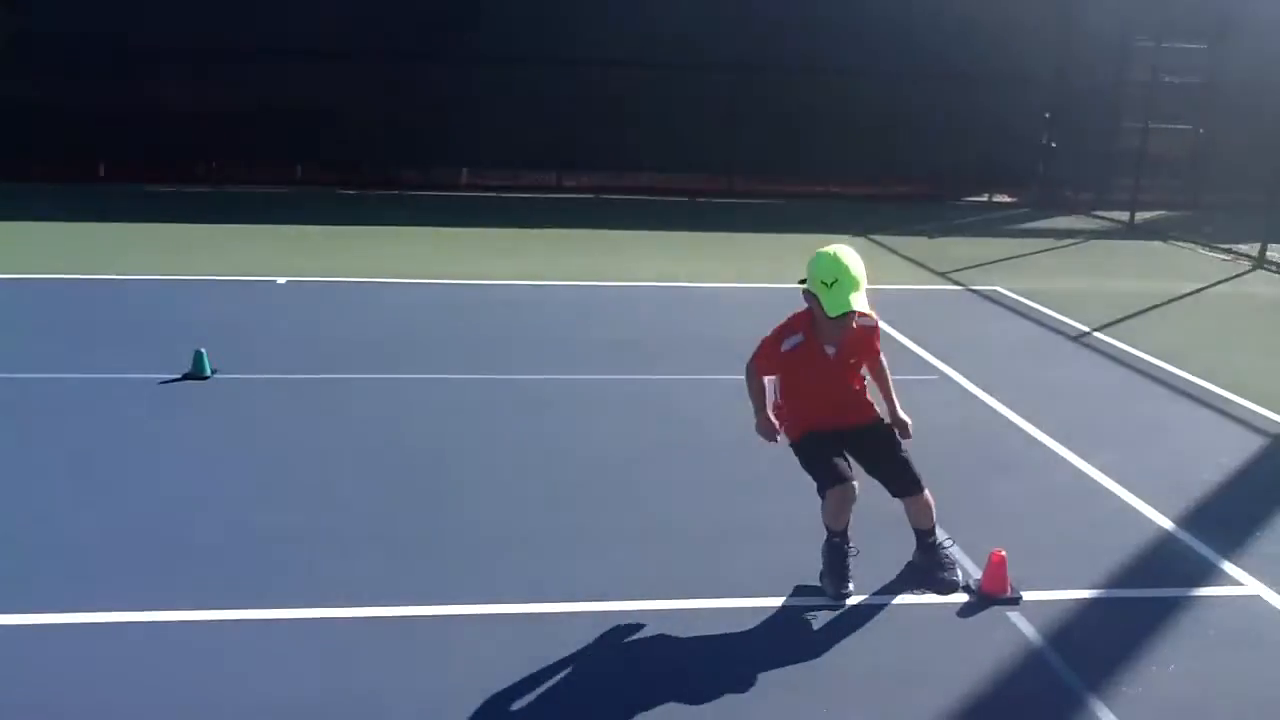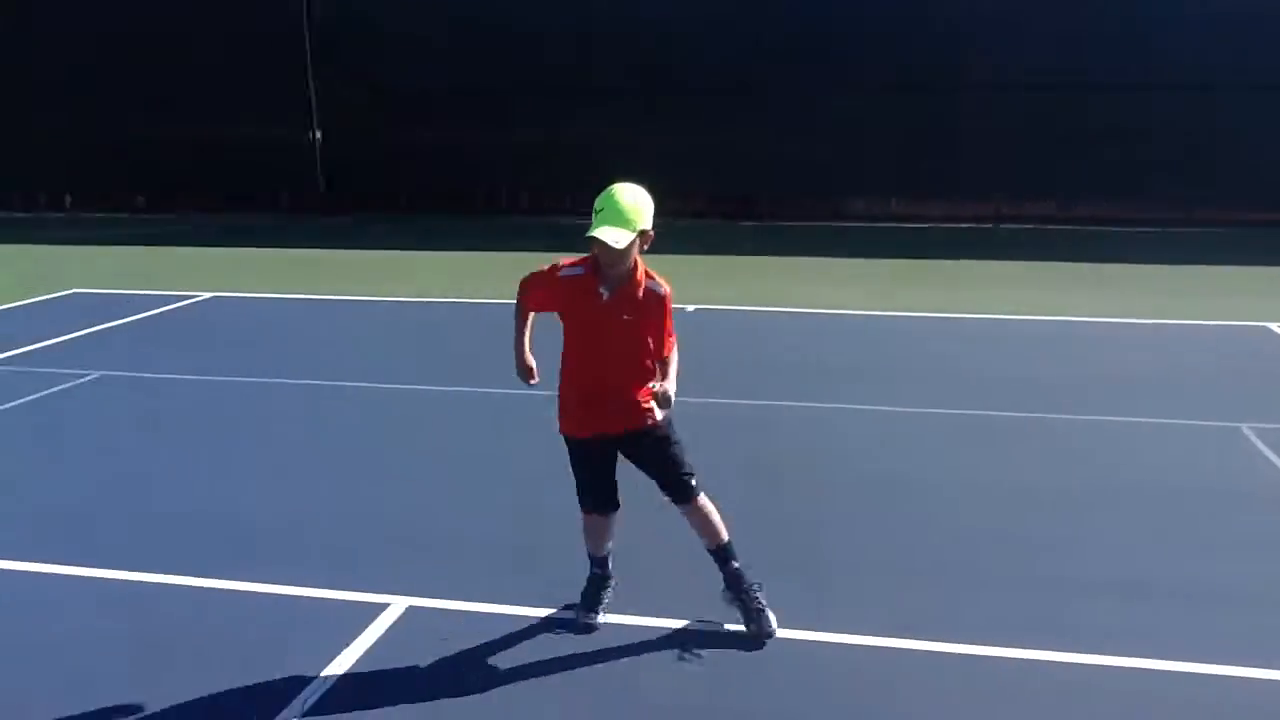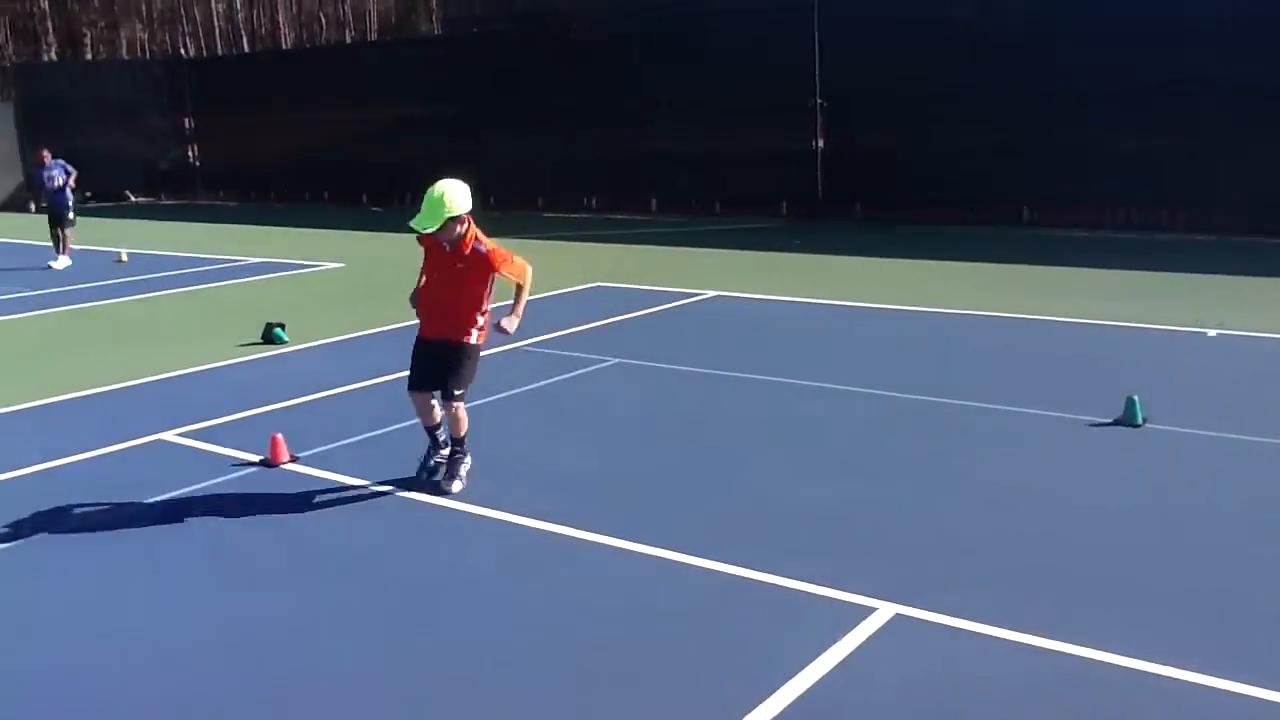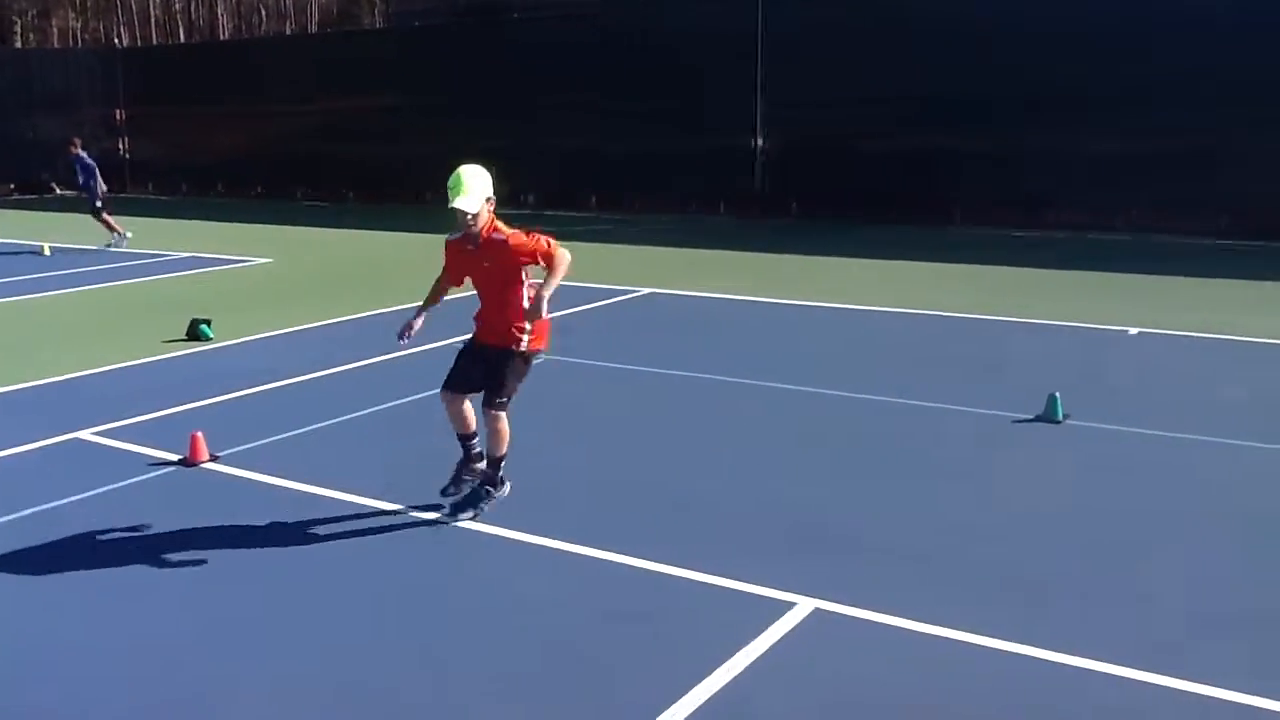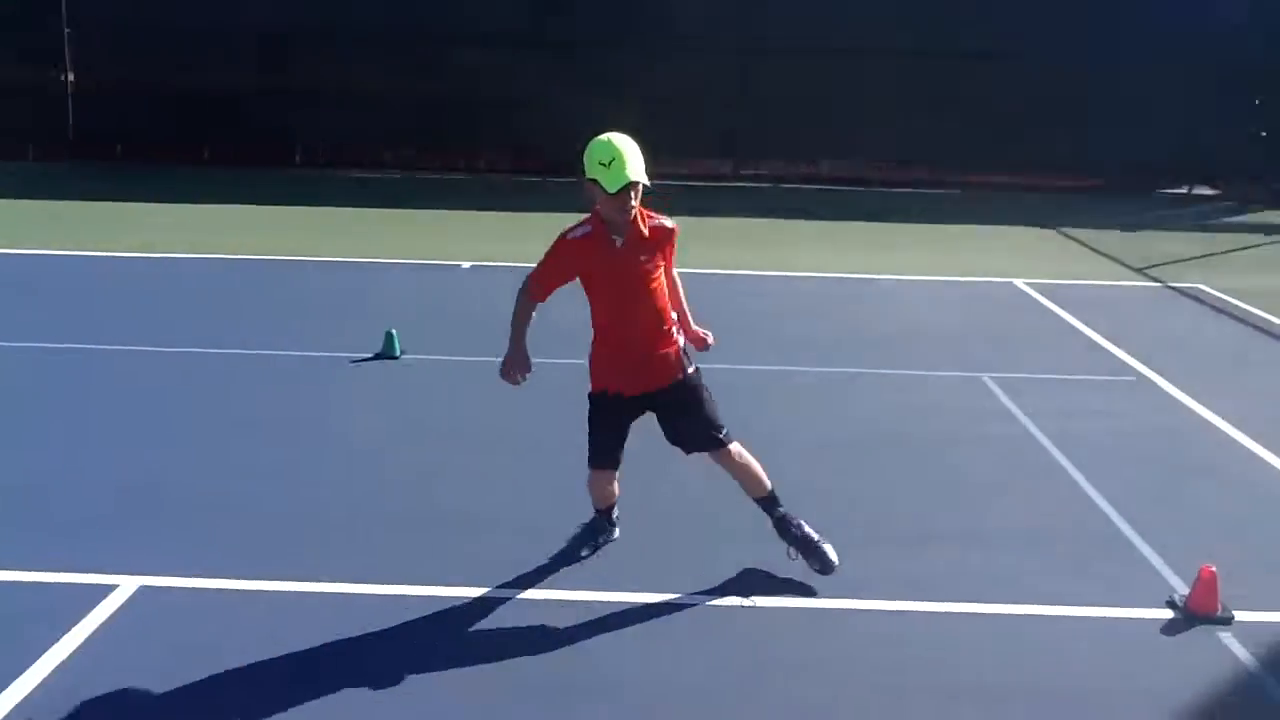
dt=1s
person 1, frame 1
left shoulder: (865, 324)
right shoulder: (787, 342)
right elbow: (755, 367)
left wrist: (894, 409)
right wrist: (761, 415)
left hip: (858, 415)
right hip: (808, 426)
left knee: (912, 489)
right knee: (841, 488)
left ankle: (929, 551)
right ankle: (836, 553)
person 1, frame 2
left shoulder: (655, 293)
right shoulder: (567, 278)
left elbow: (666, 346)
right elbow: (526, 293)
left wrist: (668, 381)
right wrist: (522, 349)
left hip: (641, 410)
right hip: (584, 415)
left knee: (689, 497)
right knee: (597, 512)
left ankle: (736, 581)
right ankle: (599, 579)
person 1, frame 3
left shoulder: (485, 252)
right shoulder: (431, 237)
left elbow: (525, 272)
left wrist: (515, 316)
right wrist: (420, 285)
left hip: (467, 333)
right hip: (432, 328)
left knee: (453, 402)
right knee: (419, 394)
left ankle: (459, 455)
right ankle: (439, 446)
person 1, frame 4
left shoulder: (509, 242)
right shoulder: (455, 244)
left elbow: (562, 256)
right elbow: (447, 280)
left wrist: (543, 294)
right wrist: (422, 313)
left hip: (519, 335)
right hip: (487, 331)
left knee: (494, 410)
right knee: (451, 394)
left ankle: (493, 481)
right ankle: (472, 459)
person 1, frame 5
left shoulder: (661, 231)
right shoulder: (576, 243)
right elbow: (530, 291)
left wrist: (688, 324)
right wrist: (516, 346)
left hip: (667, 364)
right hip: (610, 378)
left knee: (724, 449)
right knee: (601, 473)
left ankle: (783, 522)
right ankle: (603, 523)
